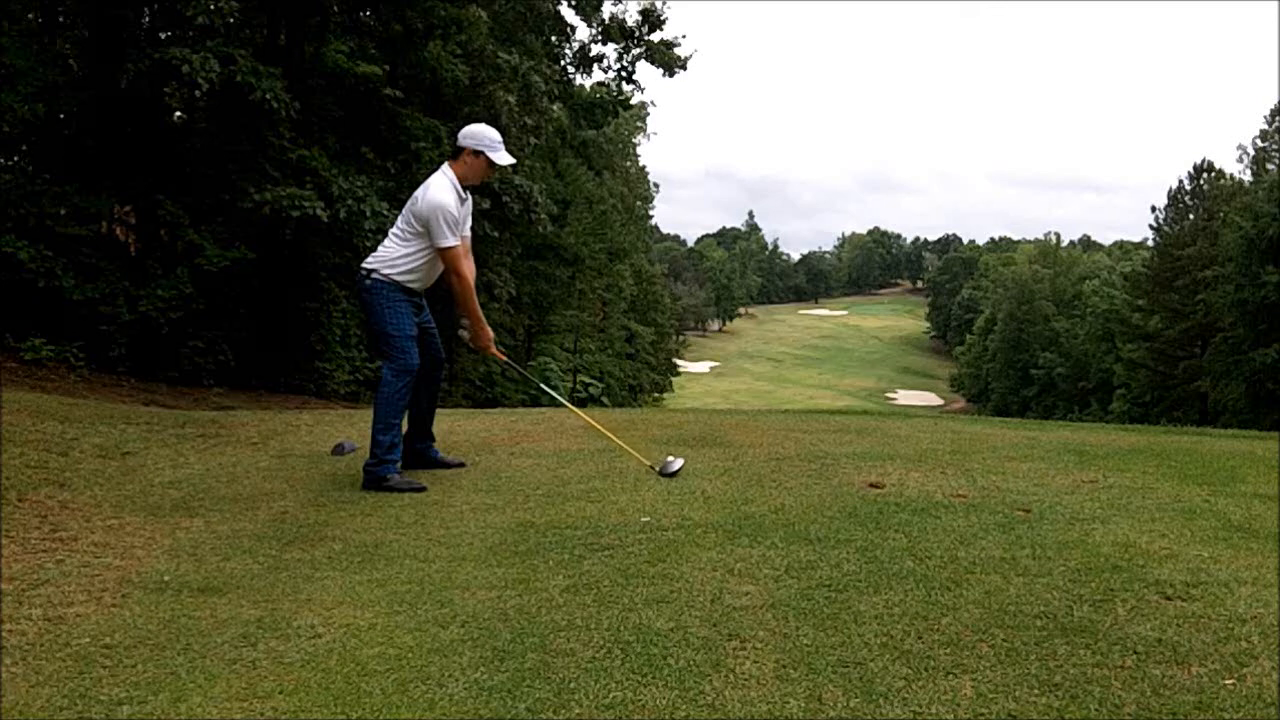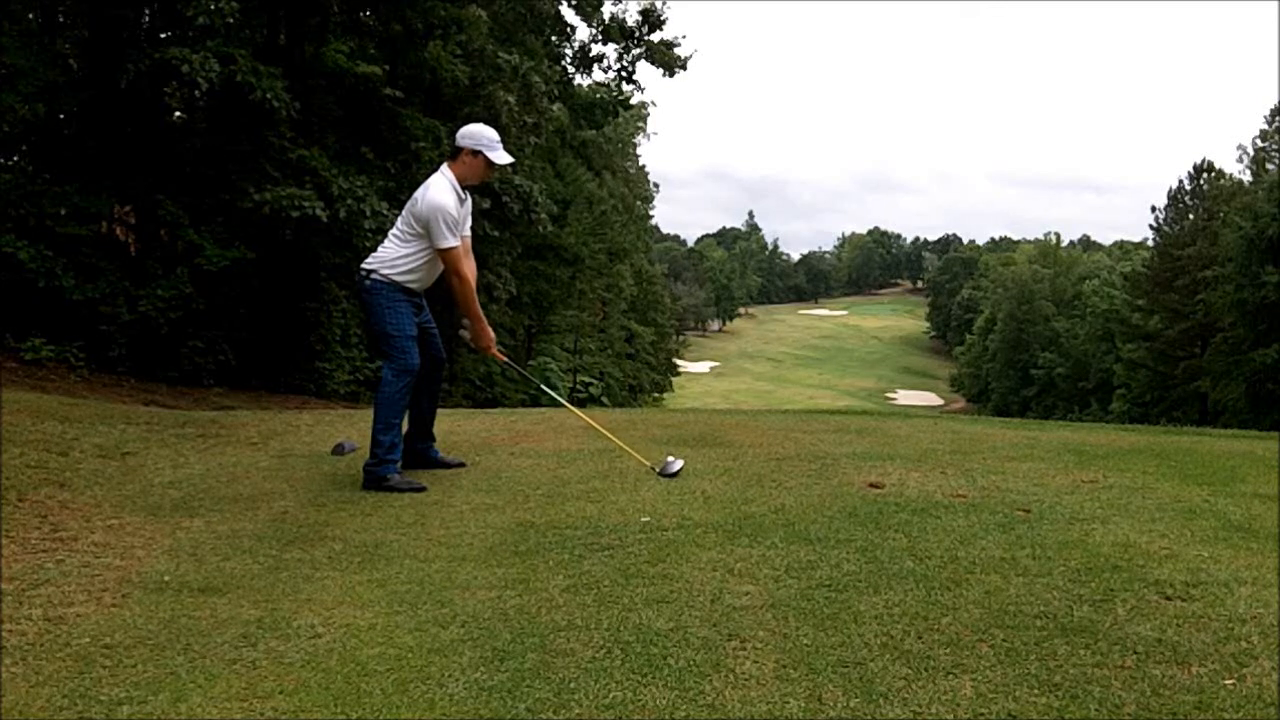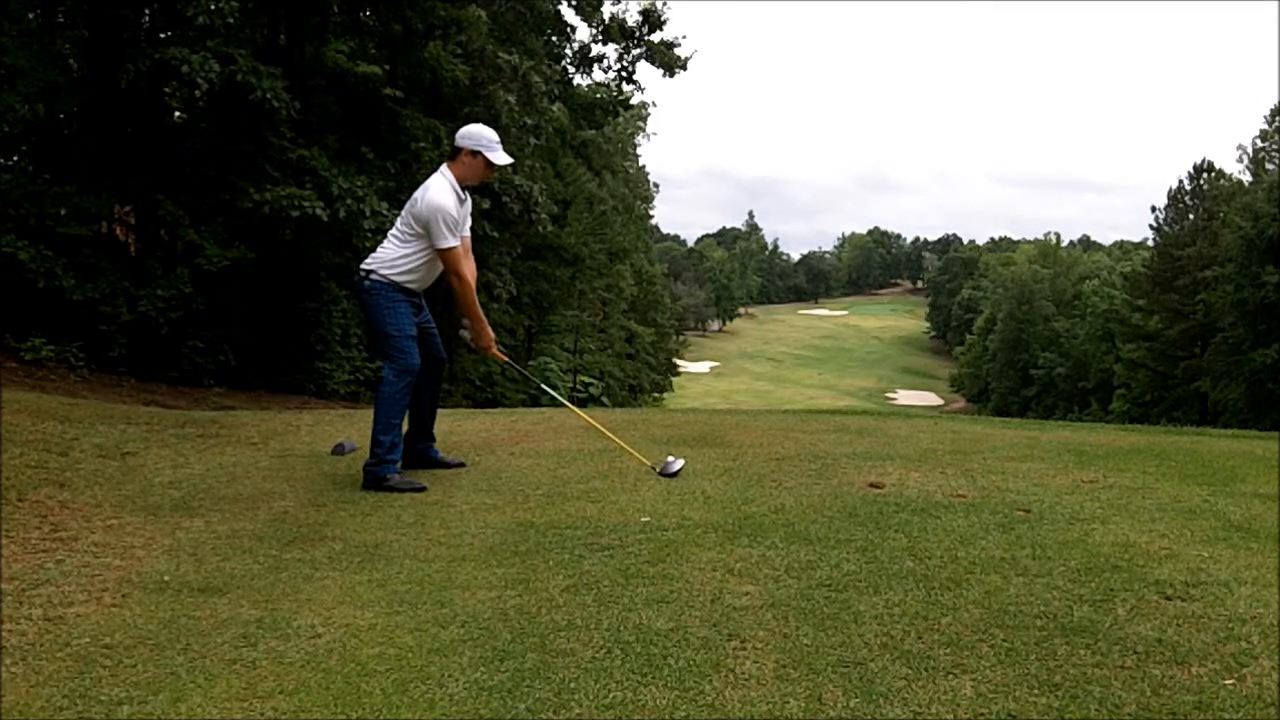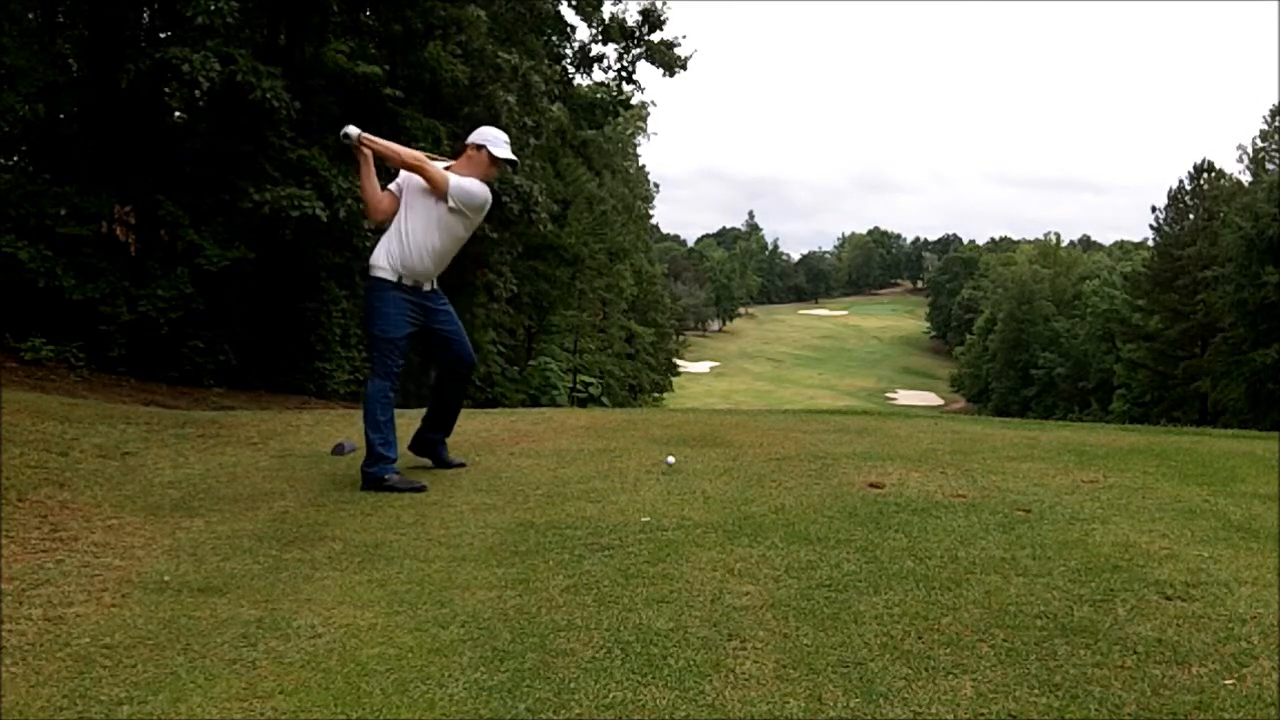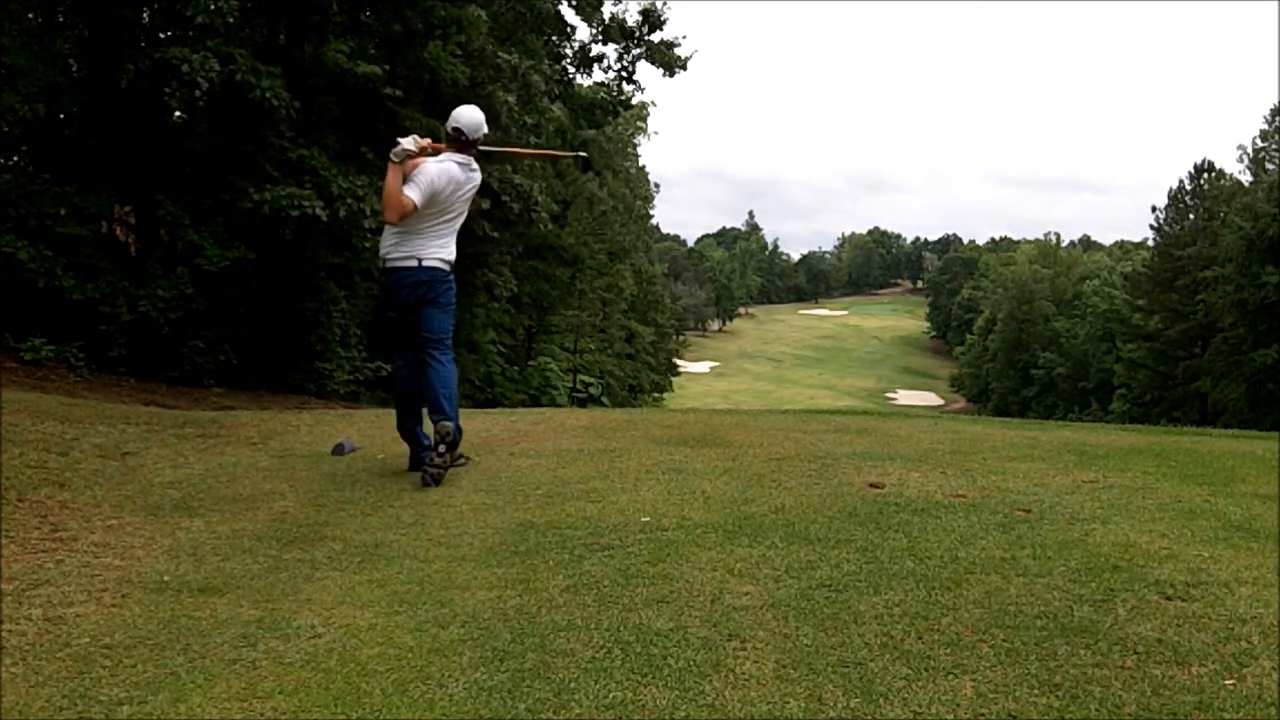
dt=1s
person 1, frame 1
left shoulder: (461, 195)
right shoulder: (440, 198)
left elbow: (465, 261)
right elbow: (456, 272)
left wrist: (469, 319)
right wrist: (479, 326)
left hip: (408, 289)
right hip: (385, 286)
left knee: (431, 362)
right knee: (403, 365)
left ankle: (418, 449)
right ankle: (381, 468)
person 1, frame 2
left shoulder: (461, 196)
right shoulder: (440, 199)
left elbow: (466, 261)
right elbow: (456, 273)
left wrist: (471, 320)
right wrist: (480, 326)
left hip: (408, 290)
right hip: (385, 286)
left knee: (432, 362)
right knee: (404, 366)
left ankle: (418, 449)
right ankle: (381, 468)
person 1, frame 3
left shoulder: (460, 196)
right shoulder: (439, 200)
left elbow: (466, 261)
right elbow: (456, 274)
left wrist: (471, 320)
right wrist: (480, 326)
left hip: (408, 291)
right hip: (385, 287)
left knee: (432, 362)
right knee: (404, 366)
left ankle: (418, 449)
right ankle: (381, 469)
person 1, frame 4
left shoulder: (478, 194)
right shoulder: (414, 172)
left elbow: (420, 164)
right elbow: (378, 214)
left wrist: (366, 139)
right wrist: (365, 159)
left hip: (428, 291)
right hip: (390, 287)
left knee: (461, 362)
right knee: (386, 372)
left ankle: (430, 441)
right ankle: (378, 468)
person 1, frame 5
left shoulder: (434, 171)
right shoulder: (472, 173)
left elbow: (391, 213)
left wrist: (397, 160)
right wrist: (410, 158)
left hip: (399, 273)
right hip: (436, 274)
left knee: (406, 359)
right knee: (439, 353)
left ankle: (419, 447)
right ankle: (446, 426)
